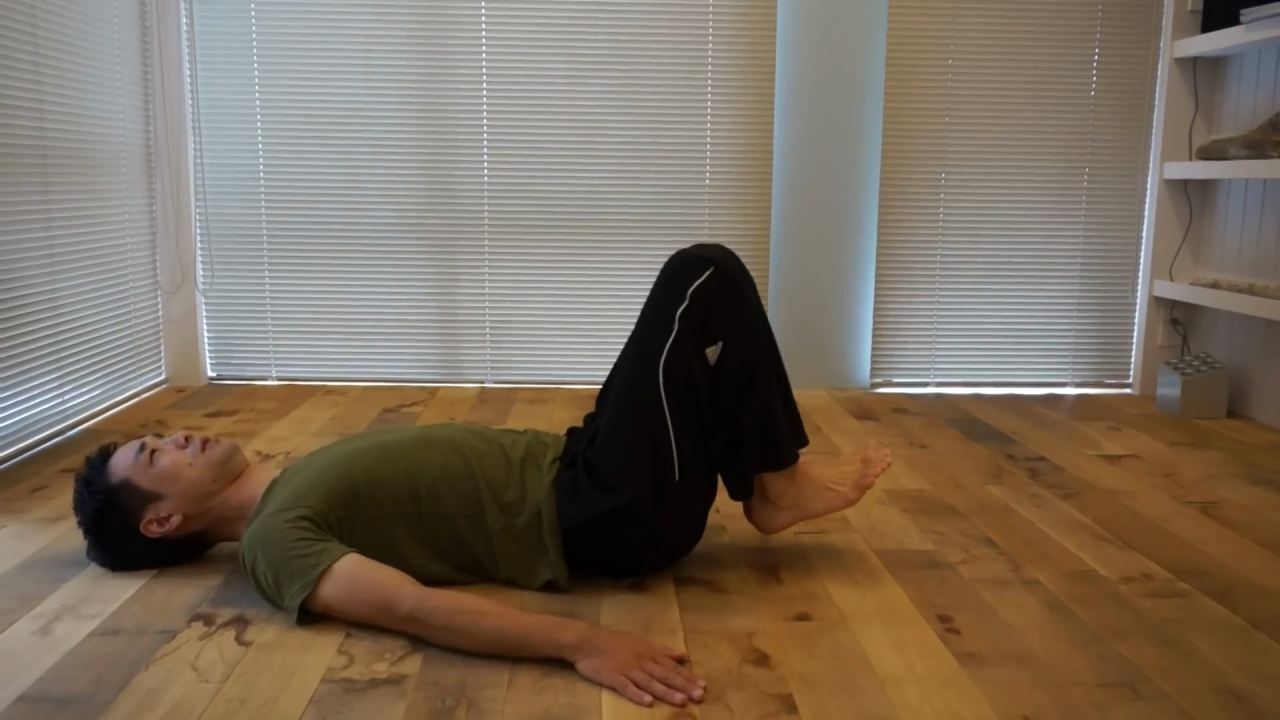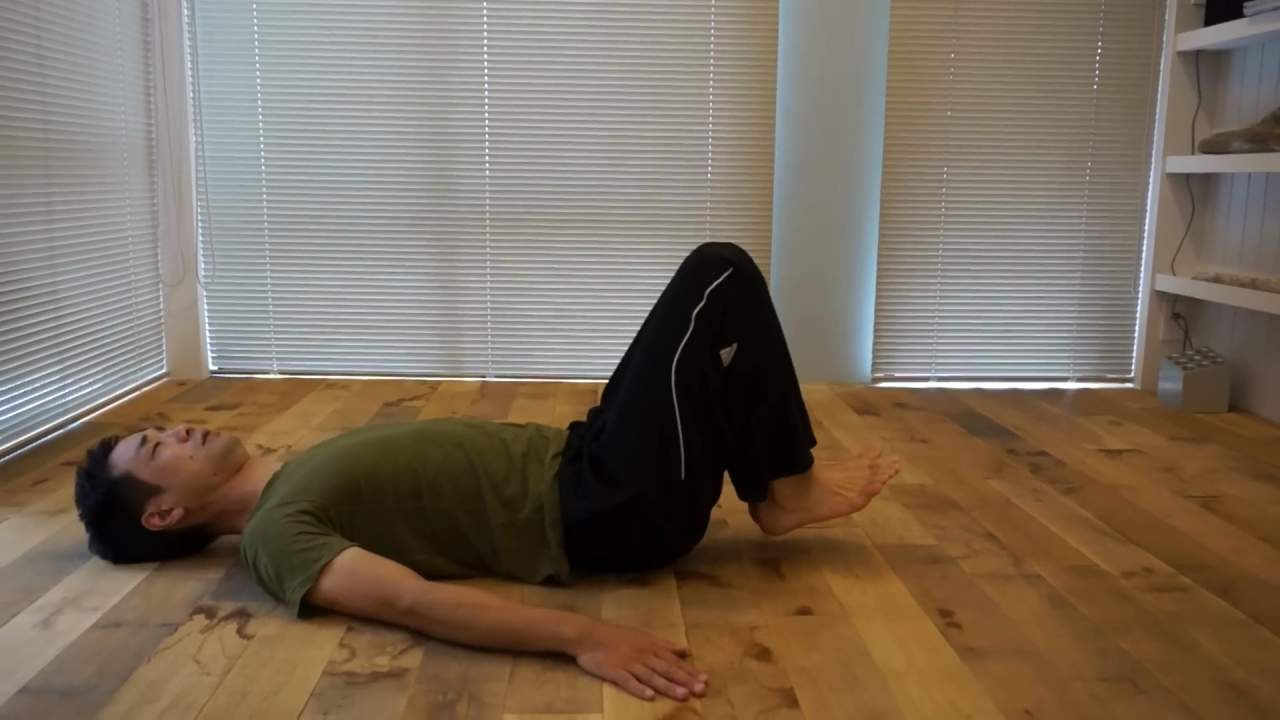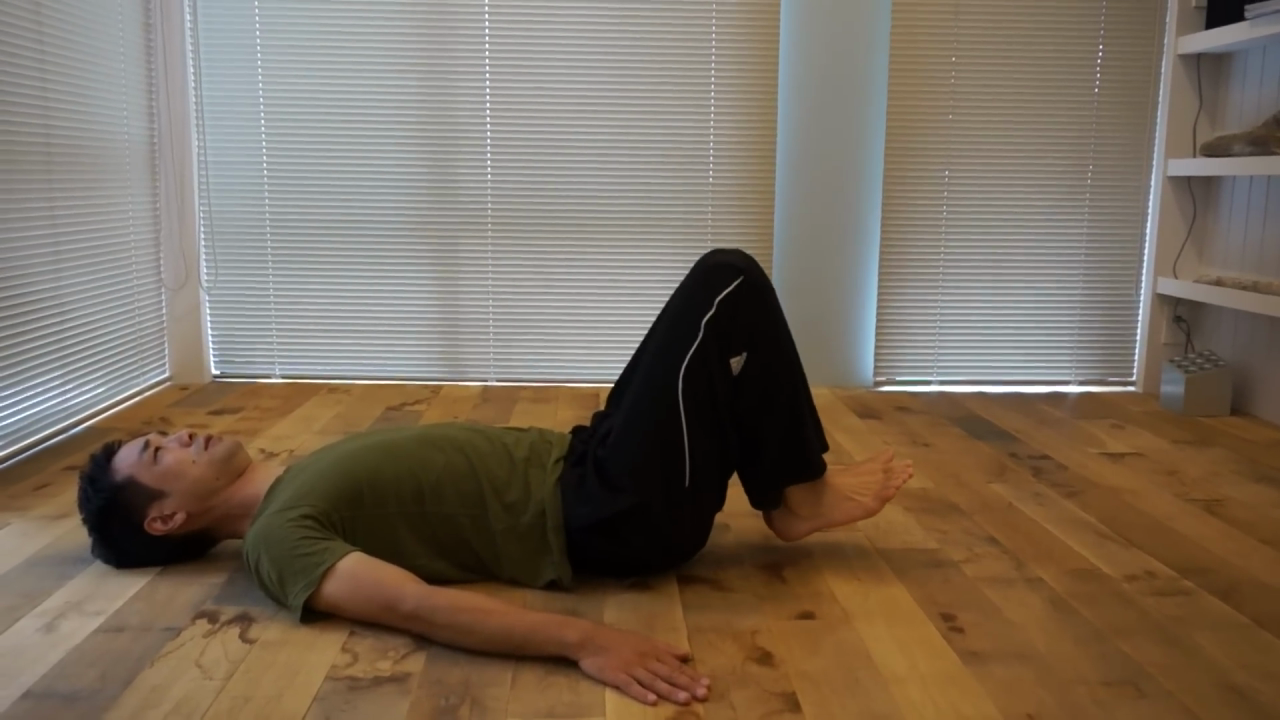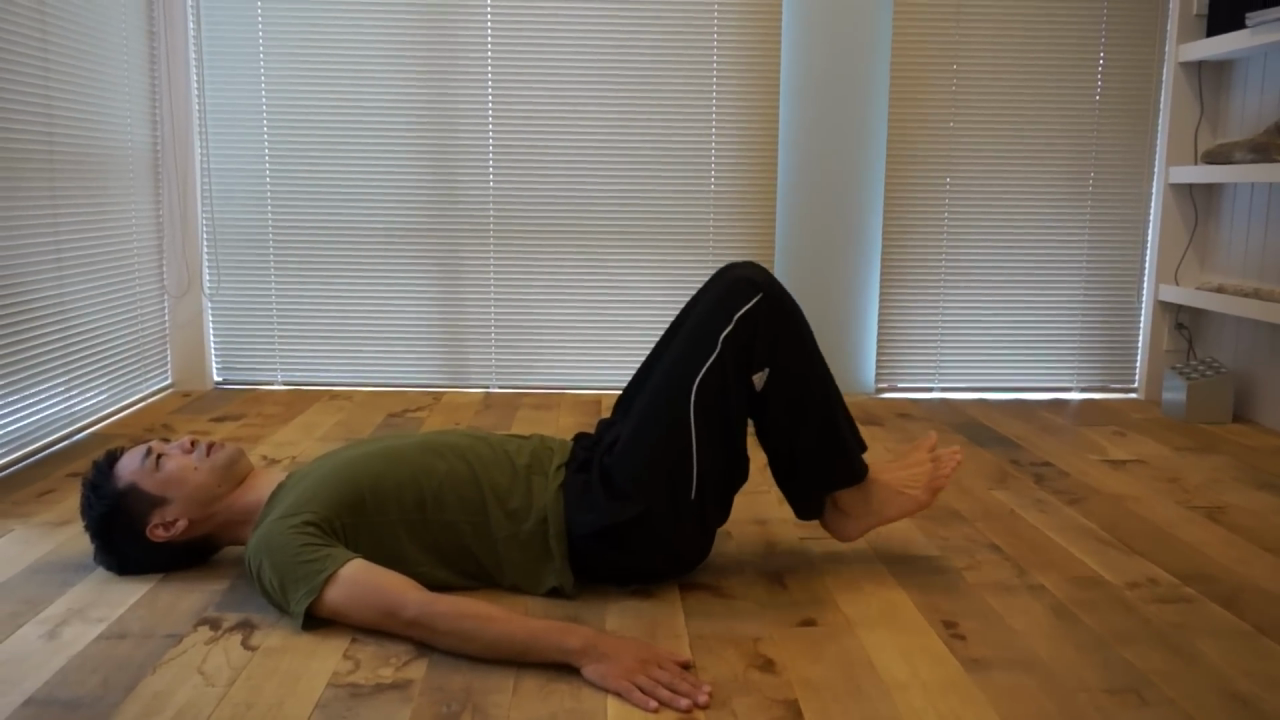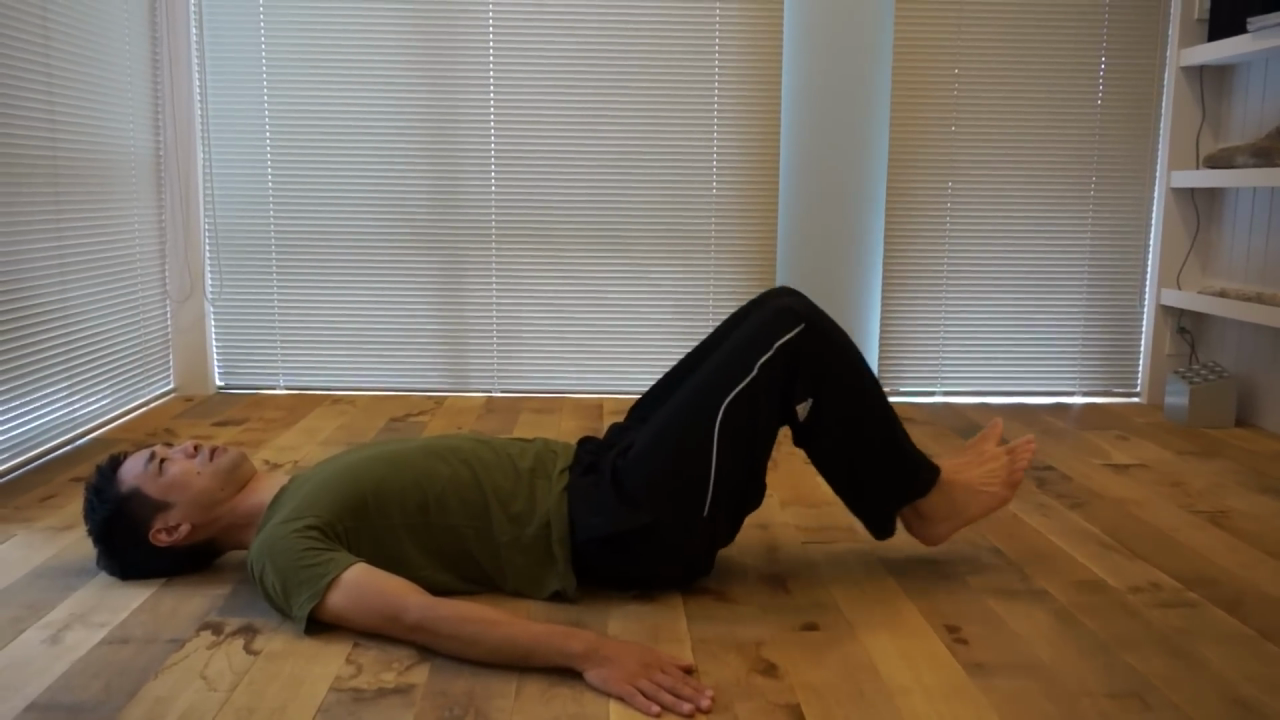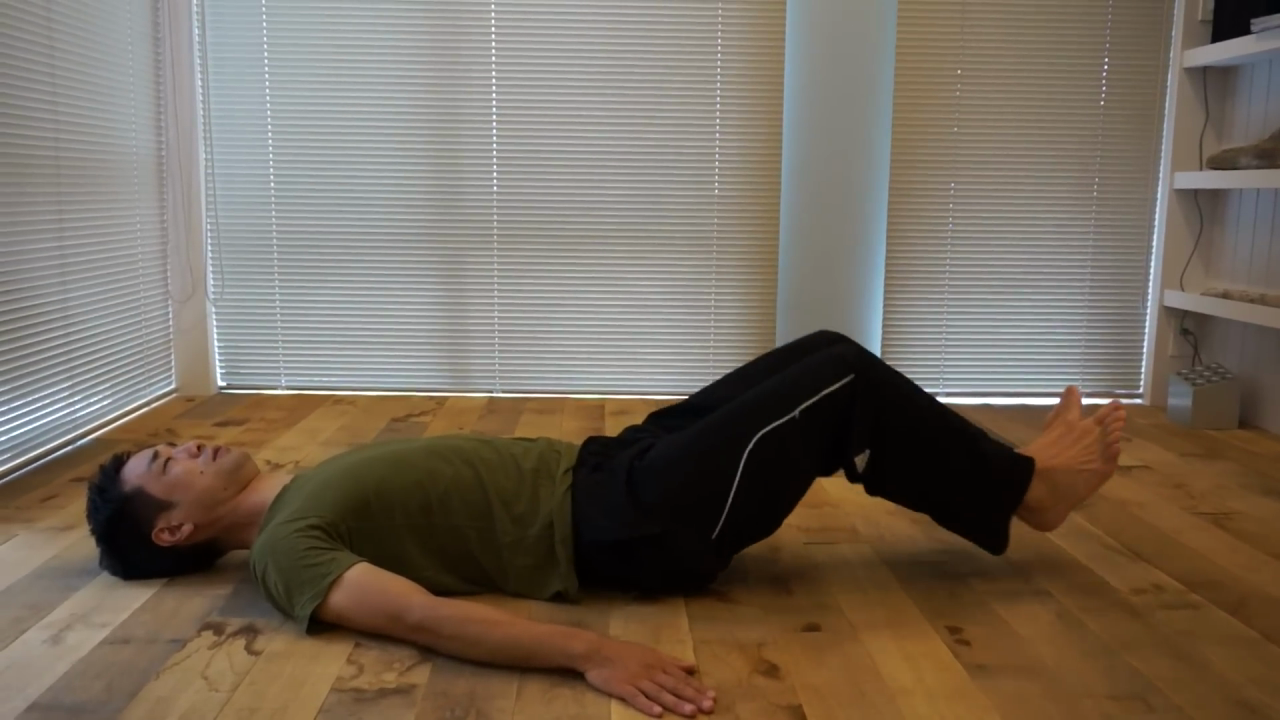
dt=0.4s
person 1, frame 1
left shoulder: (301, 489)
right shoulder: (277, 542)
right elbow: (414, 608)
right wrist: (581, 640)
left hip: (568, 469)
right hip: (607, 517)
left knee: (701, 276)
right knee: (703, 278)
left ankle: (772, 477)
right ankle: (772, 486)
person 1, frame 2
left shoulder: (300, 480)
right shoulder: (278, 536)
right elbow: (413, 602)
right wrist: (582, 634)
left hip: (574, 461)
right hip: (607, 512)
left knee: (717, 274)
right knee: (720, 278)
left ankle: (783, 480)
right ankle: (782, 491)
person 1, frame 3
left shoulder: (303, 485)
right shoulder: (281, 541)
right elbow: (416, 606)
right wrist: (584, 638)
left hip: (576, 466)
right hip: (612, 516)
left knee: (723, 280)
right knee: (728, 285)
left ankle: (797, 483)
right ankle: (796, 497)
person 1, frame 4
left shoulder: (306, 493)
right shoulder: (282, 548)
right elbow: (416, 612)
right wrist: (587, 647)
left hip: (581, 469)
right hip: (616, 523)
left knee: (743, 293)
right knee: (747, 301)
left ankle: (843, 482)
right ankle: (845, 497)
person 1, frame 5
left shoulder: (307, 497)
right shoulder: (283, 552)
right elbow: (419, 616)
left hip: (587, 469)
right hip: (618, 528)
left knee: (777, 321)
right knee: (787, 329)
left ankle: (919, 484)
right ankle: (925, 500)
person 1, frame 6
left shoulder: (313, 497)
right shoulder: (287, 553)
right elbow: (418, 616)
left hip: (597, 467)
right hip: (616, 530)
left knee: (821, 366)
right knee: (837, 382)
left ankle: (1012, 478)
right ankle: (1027, 488)
